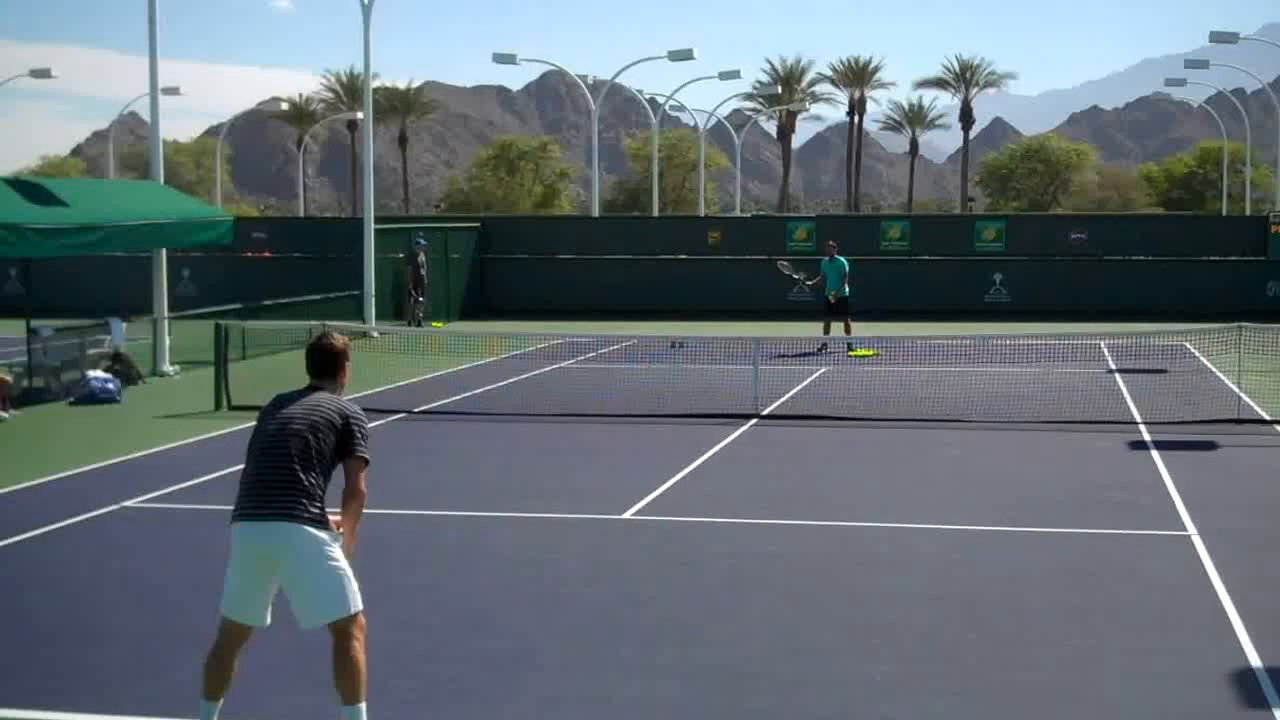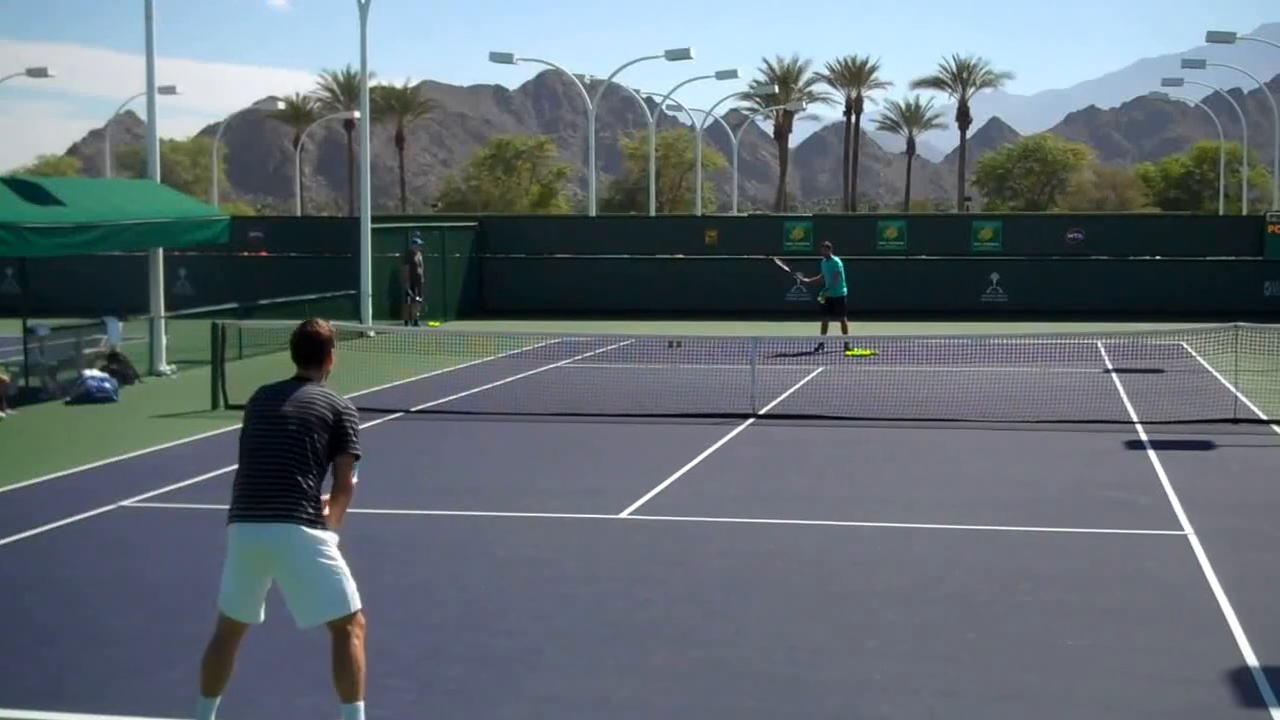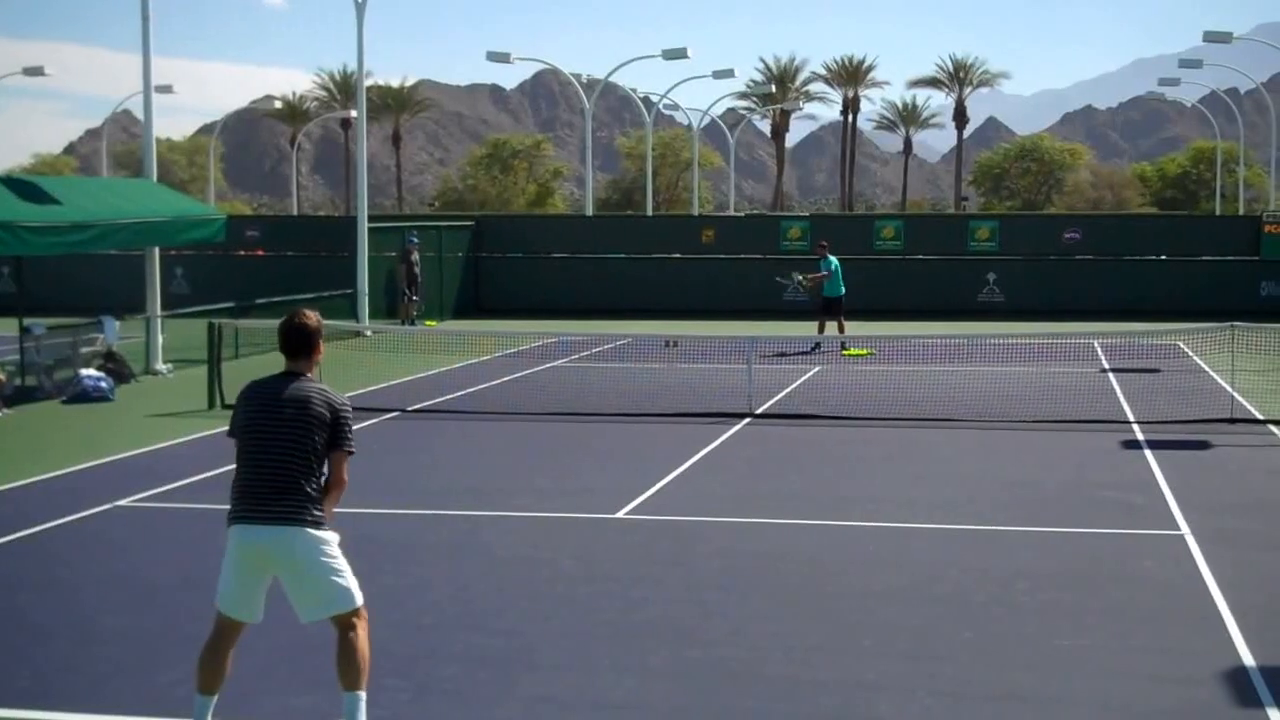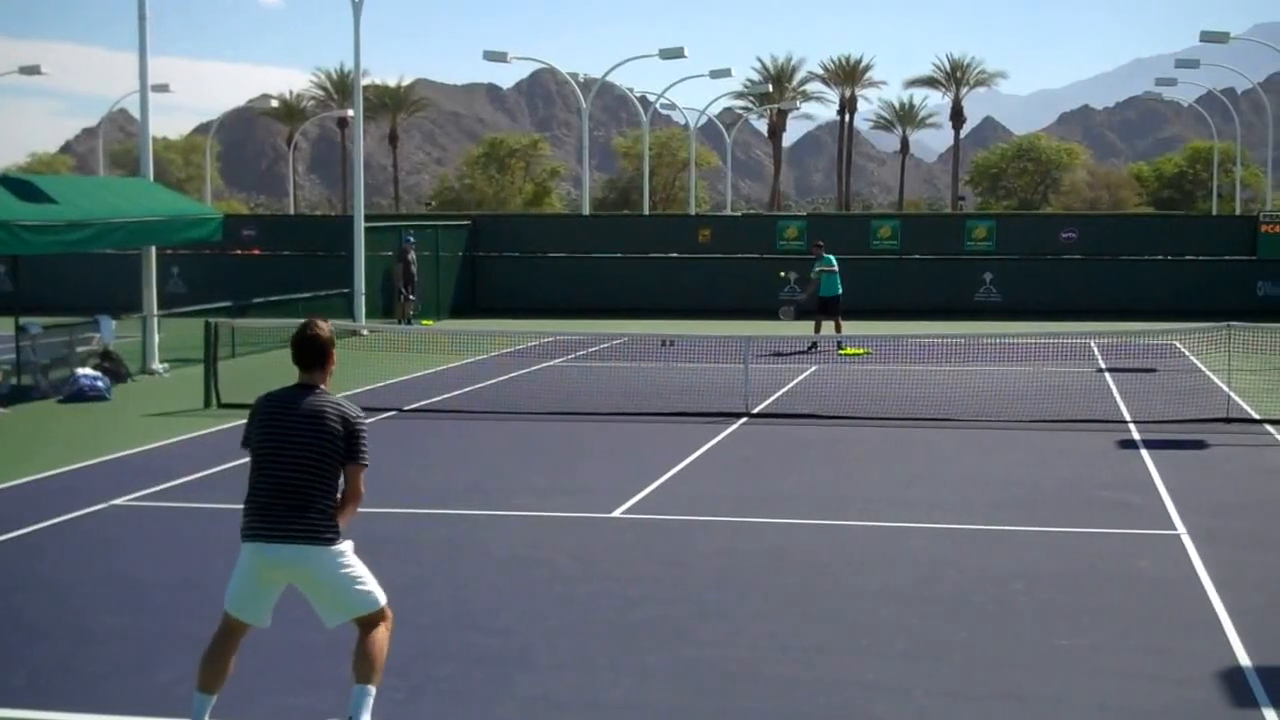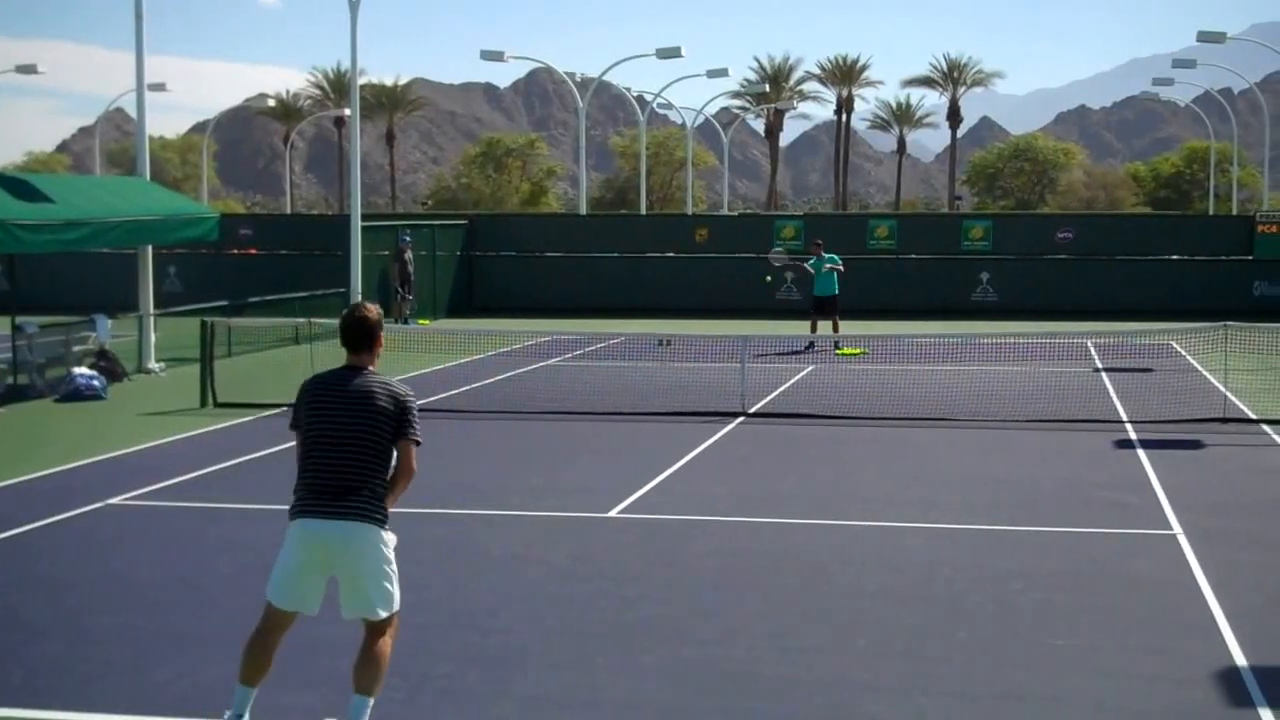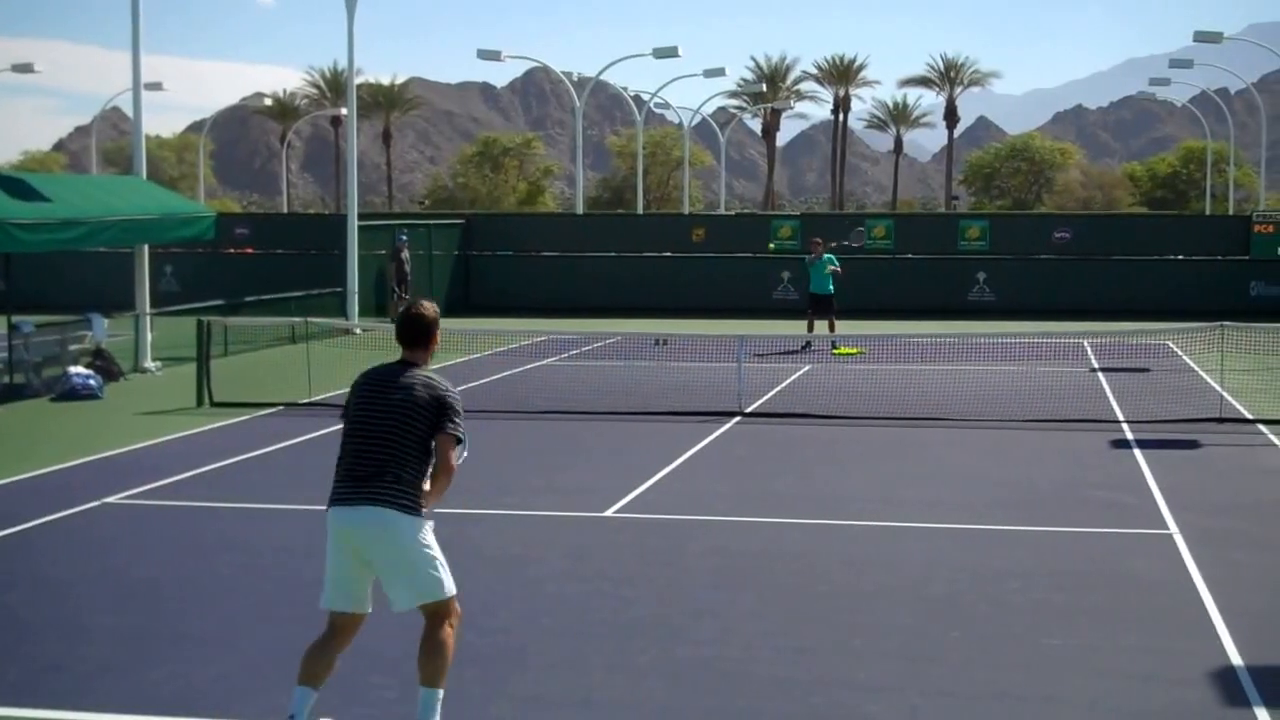
dt=0.2s
person 1, frame 1
left shoulder: (275, 406)
right shoulder: (349, 413)
right elbow: (356, 491)
right wrist: (348, 532)
left hip: (247, 526)
right hip: (300, 530)
left knee: (232, 632)
right knee: (350, 629)
person 1, frame 2
left shoulder: (260, 398)
right shoulder: (339, 408)
right elbow: (345, 485)
right wrist: (332, 517)
left hip: (244, 526)
right hip: (299, 530)
left knee: (229, 628)
right knee: (350, 628)
person 1, frame 3
left shoulder: (249, 394)
right shoulder: (334, 404)
right elbow: (338, 481)
left hip: (245, 528)
right hip: (301, 531)
left knee: (226, 627)
right knee: (353, 620)
person 1, frame 4
left shoulder: (265, 406)
right shoulder: (350, 416)
left elbow: (259, 473)
right elbow: (355, 492)
left hip: (260, 541)
right hip: (318, 547)
left knee: (230, 630)
right knee: (378, 621)
person 1, frame 5
left shoulder: (311, 388)
right shoulder: (399, 397)
left elbow: (305, 454)
right elbow: (406, 470)
left hip: (306, 523)
right hip: (360, 530)
left knee: (274, 620)
right knee: (382, 627)
person 1, frame 6
left shoulder: (364, 382)
right shoulder: (442, 394)
right elbow: (445, 466)
right wrist: (426, 494)
left hip: (343, 515)
right hip: (394, 519)
left knee: (340, 630)
right knee: (444, 615)
